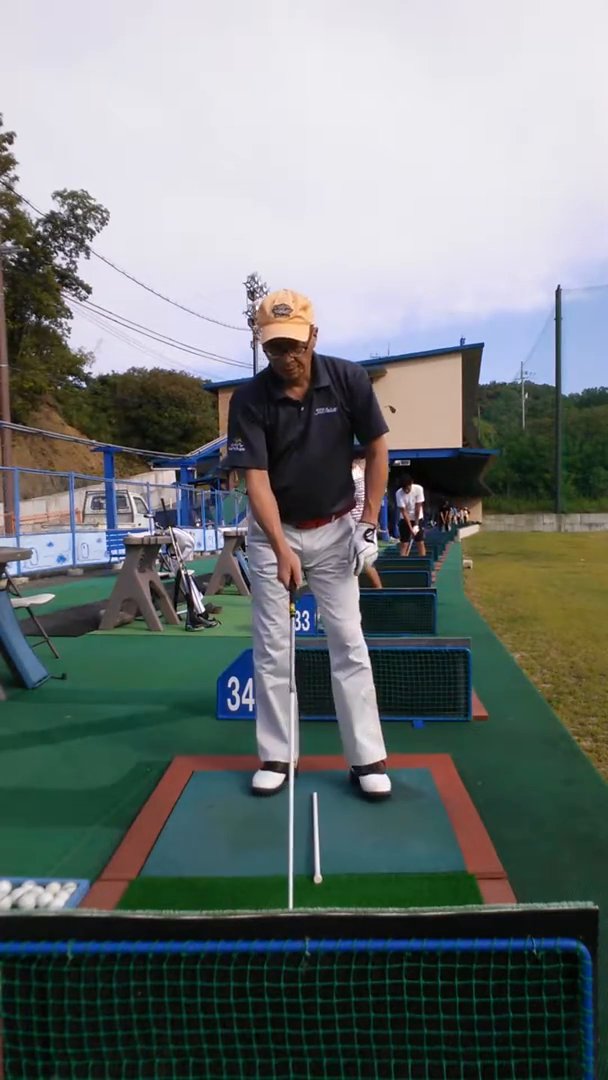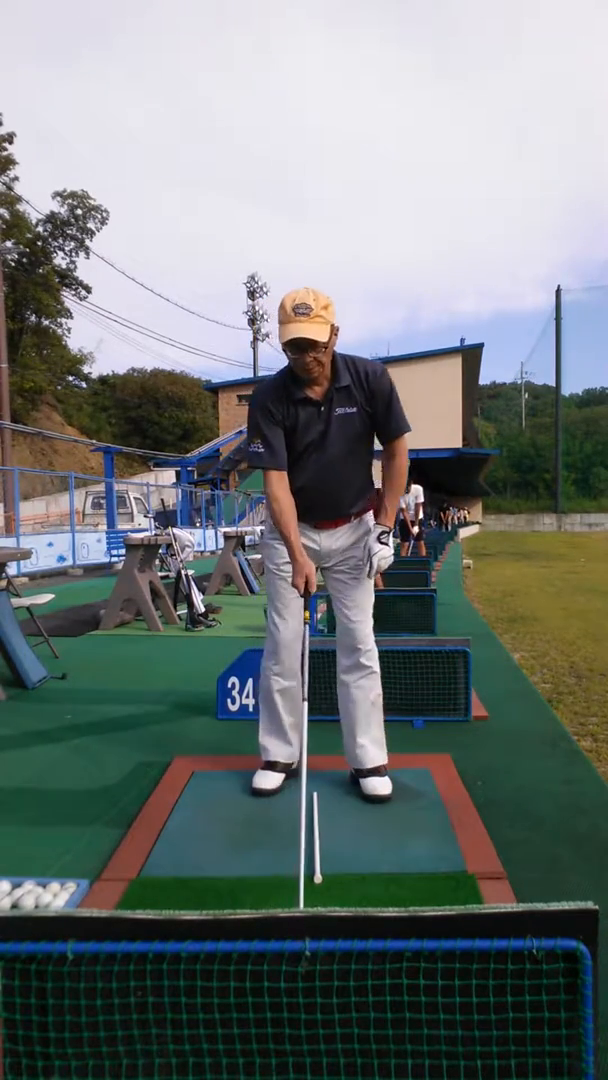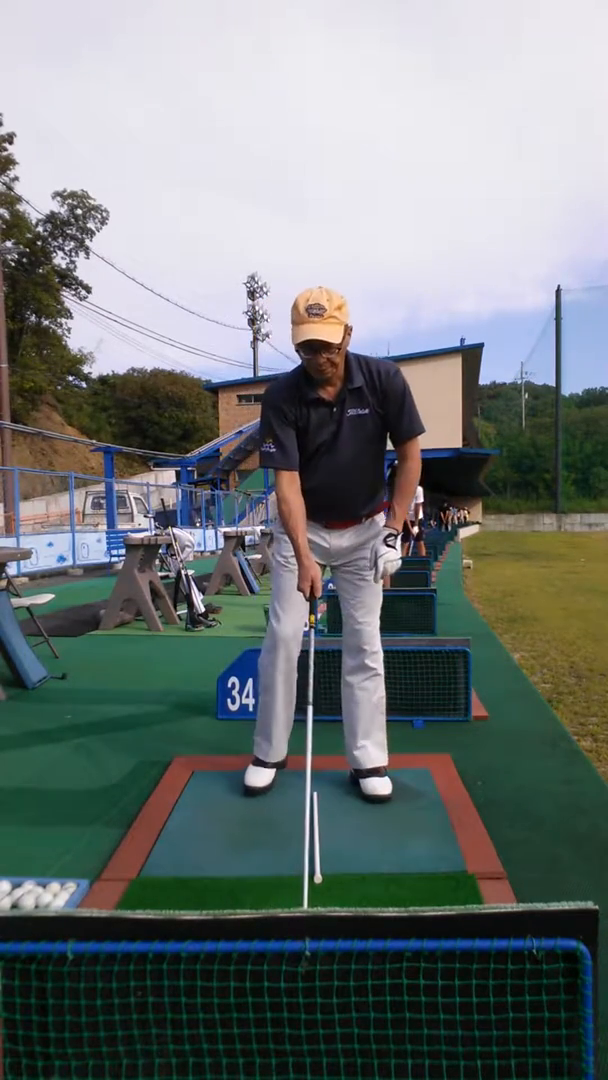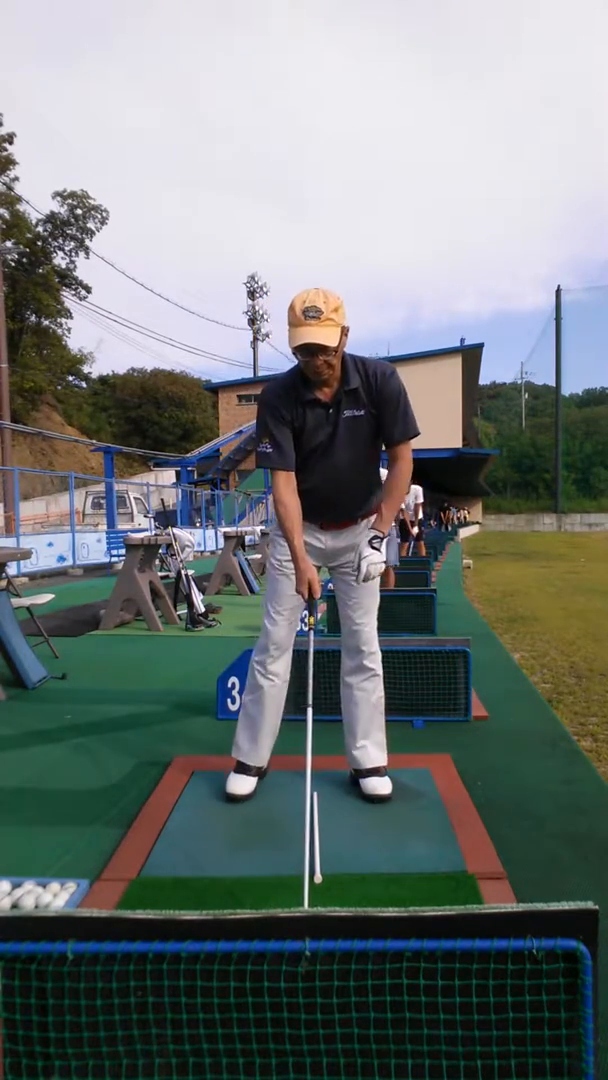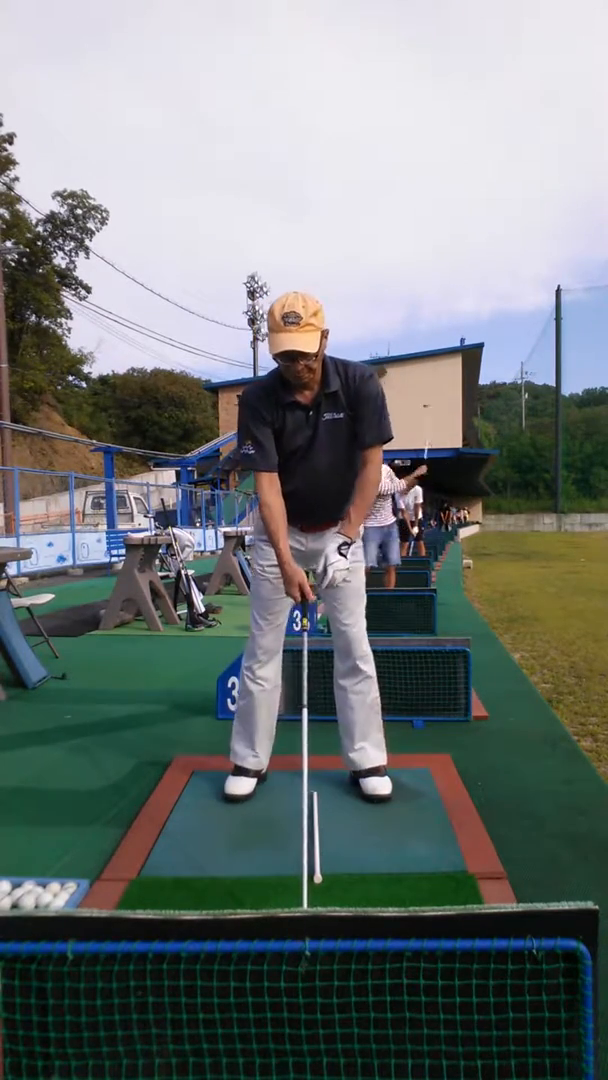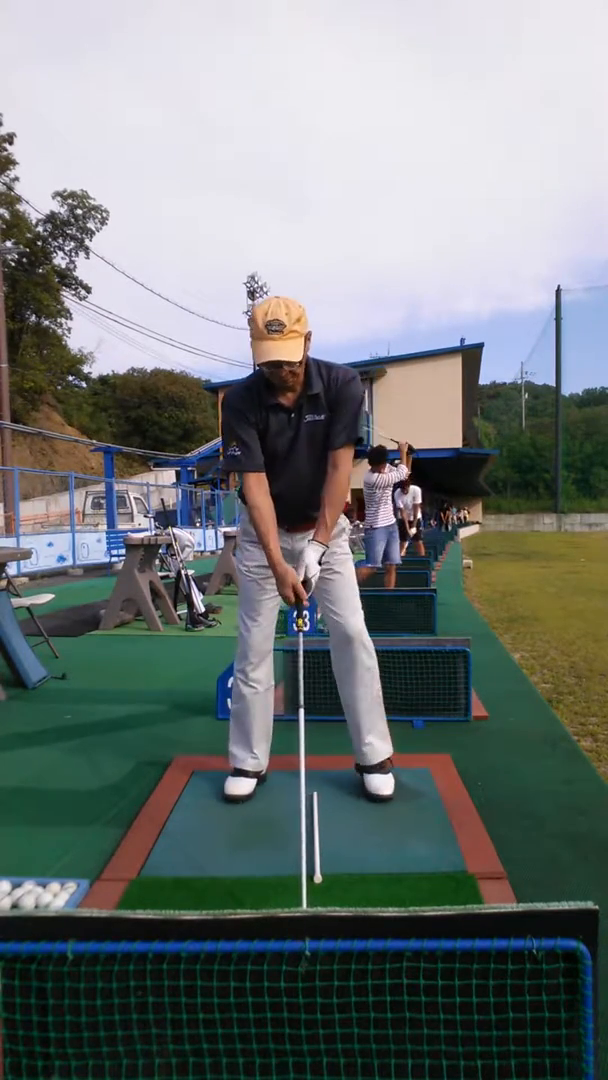
dt=0.2s
person 1, frame 1
left shoulder: (349, 380)
right shoulder: (248, 398)
left elbow: (376, 451)
right elbow: (256, 480)
left wrist: (369, 525)
right wrist: (283, 550)
left hip: (335, 530)
right hip: (273, 533)
left knee: (348, 641)
right knee: (272, 647)
left ankle: (367, 757)
right ankle: (277, 755)
person 1, frame 2
left shoulder: (370, 379)
right shoulder: (268, 397)
left elbow: (396, 452)
right elbow: (275, 480)
left wrist: (385, 528)
right wrist: (298, 554)
left hip: (353, 530)
right hip: (290, 531)
left knee: (358, 644)
right knee: (282, 645)
left ankle: (368, 760)
right ankle: (279, 755)
person 1, frame 3
left shoulder: (384, 379)
right shoulder: (281, 396)
left elbow: (410, 454)
right elbow: (286, 481)
left wrist: (392, 530)
right wrist: (304, 557)
left hip: (363, 529)
right hip: (301, 528)
left knee: (364, 644)
right knee: (283, 637)
left ankle: (368, 760)
right ankle: (269, 751)
person 1, frame 4
left shoulder: (380, 380)
right shoulder: (277, 396)
left elbow: (401, 458)
right elbow: (282, 481)
left wrist: (380, 532)
right wrist: (300, 559)
left hip: (358, 529)
right hip: (297, 529)
left knee: (362, 643)
right knee: (274, 641)
left ankle: (368, 760)
right ankle: (250, 757)
person 1, frame 5
left shoulder: (359, 383)
right shoulder: (258, 398)
left elbow: (370, 465)
right elbow: (267, 483)
left wrist: (347, 539)
right wrist: (285, 561)
left hip: (339, 531)
right hip: (279, 532)
left knee: (353, 644)
right knee: (263, 645)
left ankle: (367, 759)
right ankle: (249, 760)
person 1, frame 6
left shoulder: (342, 385)
right shoulder: (240, 400)
left elbow: (340, 467)
right elbow: (253, 484)
left wrist: (318, 545)
right wrist: (277, 562)
left hip: (326, 530)
right hip: (263, 534)
left knee: (352, 636)
right knee: (253, 646)
left ankle: (372, 755)
right ankle: (248, 761)
